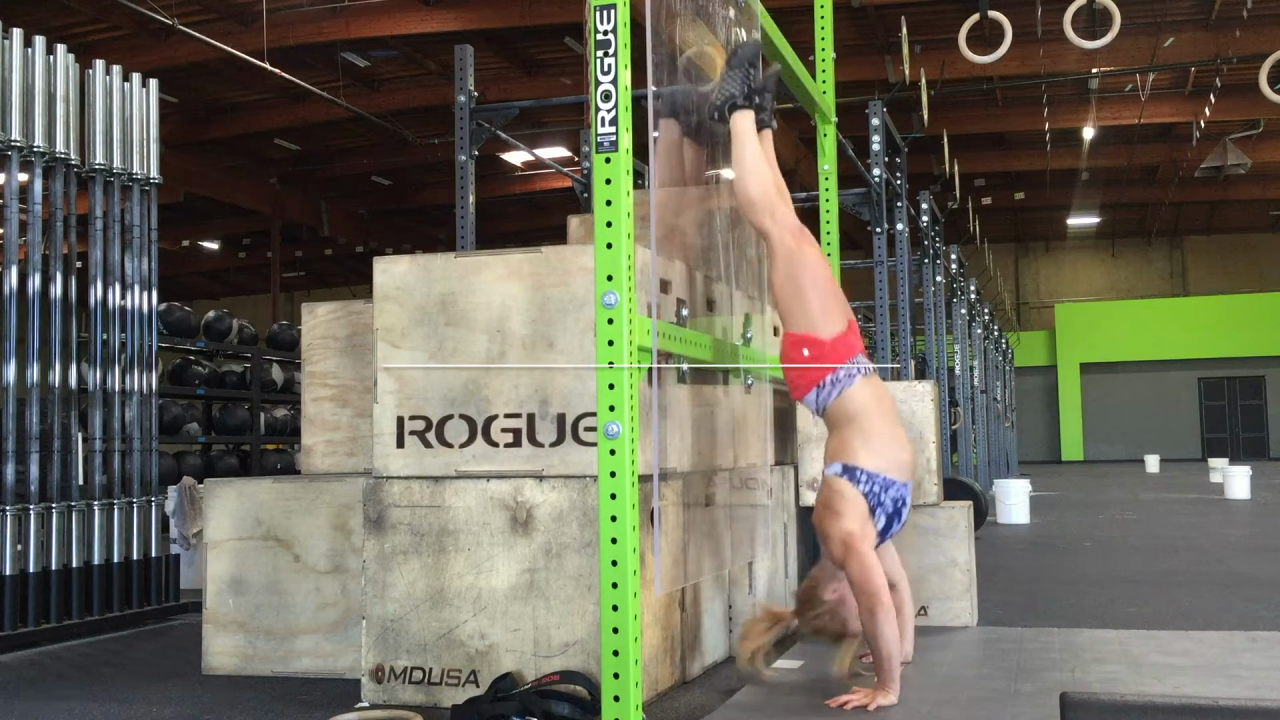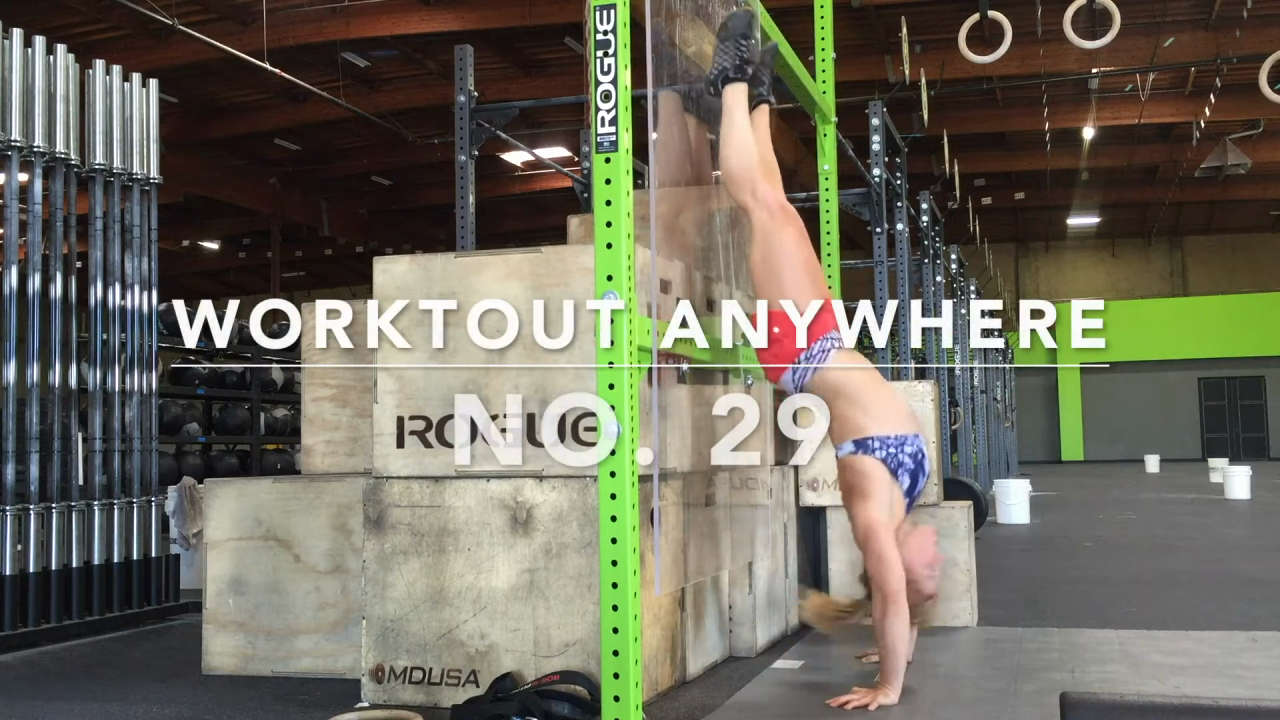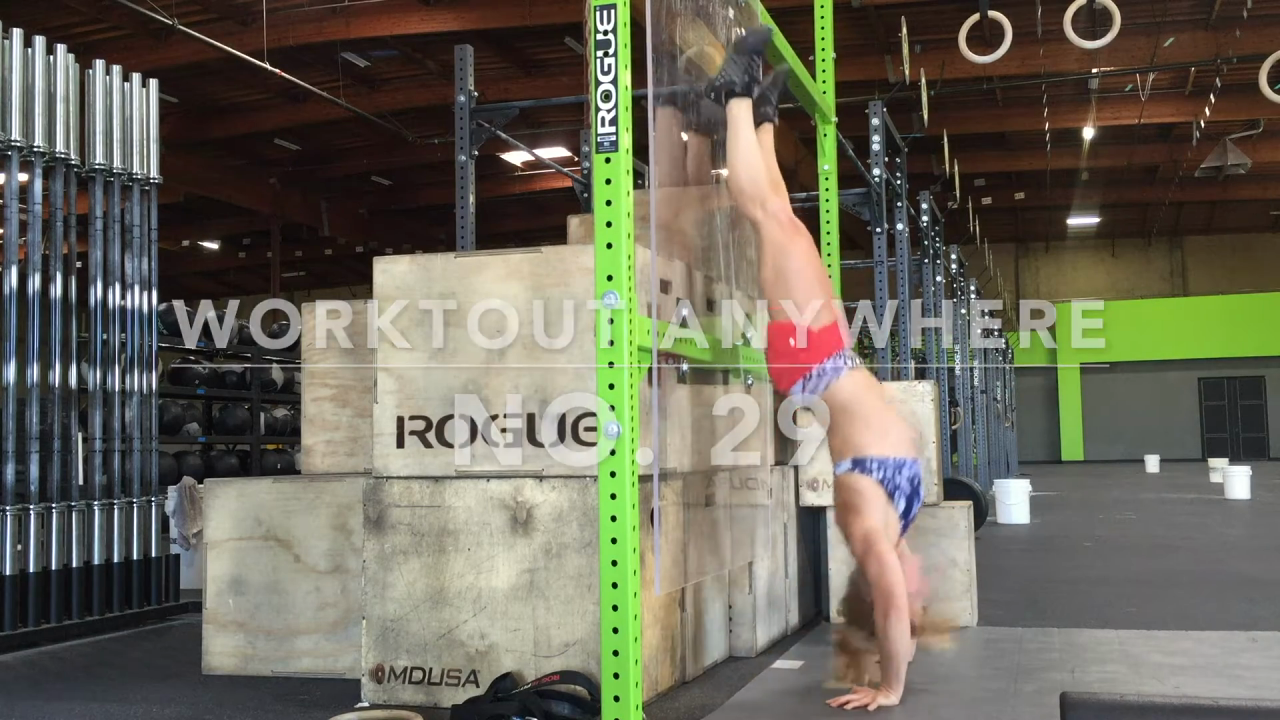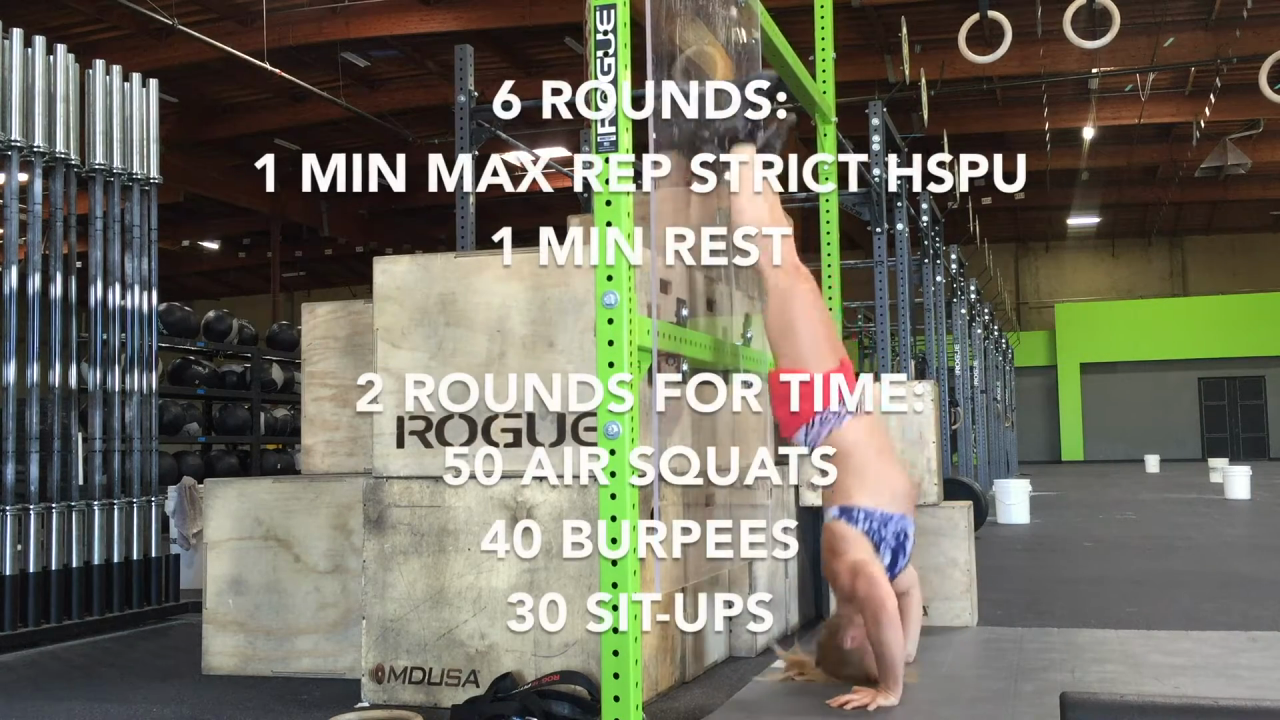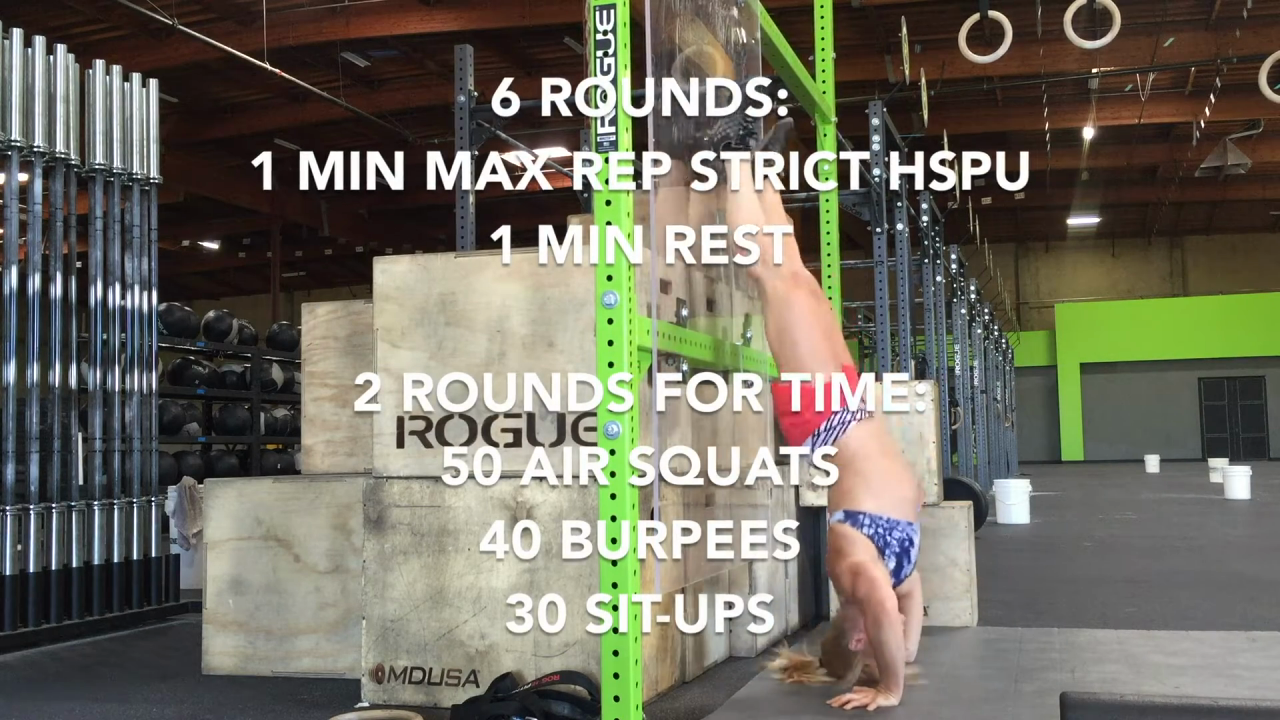
dt=1s
person 1, frame 1
left shoulder: (858, 519)
right shoulder: (846, 519)
left wrist: (897, 660)
right wrist: (887, 688)
left hip: (836, 363)
right hip: (827, 361)
left knee: (781, 224)
right knee: (777, 224)
left ankle: (755, 112)
right ankle: (742, 107)
person 1, frame 2
left shoulder: (886, 499)
right shoulder: (874, 500)
right wrist: (888, 686)
left hip: (813, 343)
right hip: (802, 346)
left knee: (772, 207)
right knee: (765, 205)
left ankle: (754, 91)
right ankle: (737, 79)
person 1, frame 3
left shoulder: (877, 515)
right shoulder: (870, 515)
right wrist: (890, 689)
left hip: (822, 359)
right hip: (812, 358)
left knee: (778, 219)
right knee: (773, 217)
left ankle: (756, 107)
right ankle: (740, 95)
person 1, frame 4
right shoulder: (850, 558)
left wrist: (889, 683)
right wrist: (890, 682)
left hip: (827, 404)
right hip: (820, 405)
left knee: (781, 266)
right knee: (774, 266)
right ankle: (745, 147)
person 1, frame 5
right shoulder: (858, 563)
left wrist: (891, 685)
right wrist: (887, 687)
left hip: (830, 402)
right hip: (824, 406)
left knee: (781, 269)
right knee: (773, 272)
right ankle: (742, 149)
